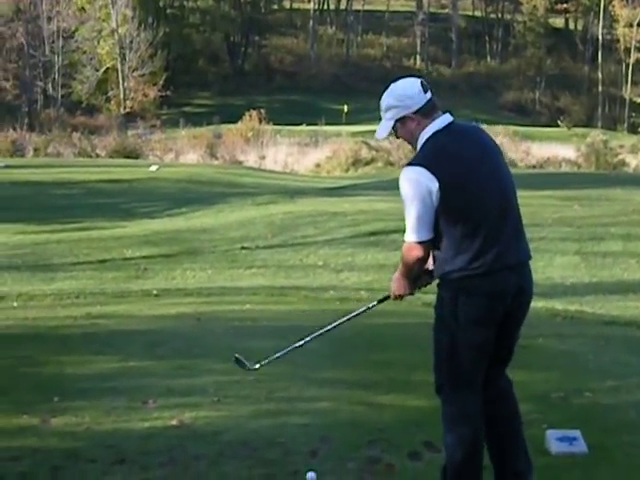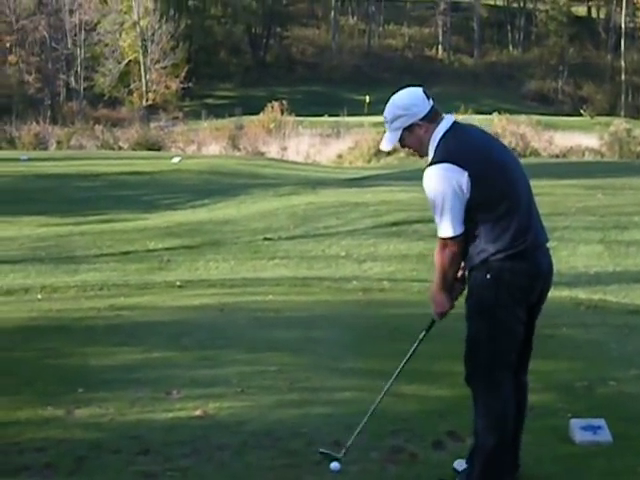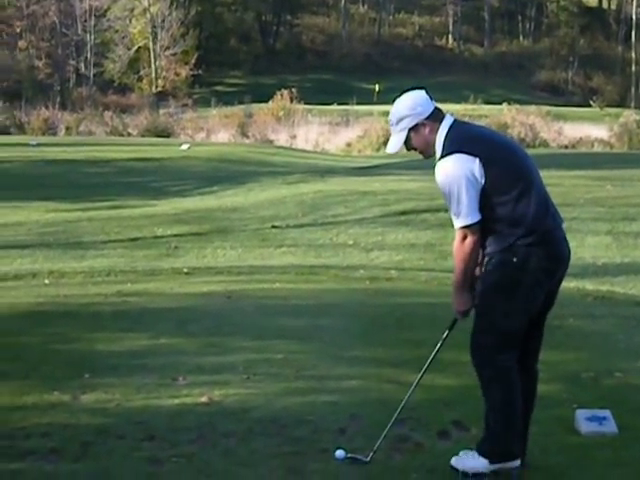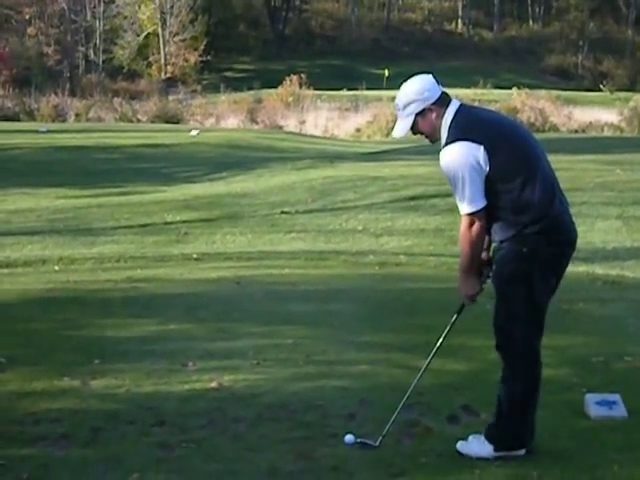
dt=0.4s
person 1, frame 1
left shoulder: (419, 170)
right shoulder: (478, 137)
left elbow: (415, 248)
left wrist: (403, 278)
right wrist: (438, 258)
left hip: (470, 289)
right hip: (516, 277)
left knee: (460, 389)
right knee: (493, 378)
person 1, frame 2
left shoulder: (441, 169)
right shoulder: (473, 137)
left elbow: (449, 243)
left wrist: (440, 290)
right wrist: (463, 269)
left hip: (504, 272)
right hip: (533, 263)
left knee: (487, 376)
right knee: (510, 370)
person 1, frame 3
left shoulder: (452, 162)
right shoulder: (473, 136)
left elbow: (468, 235)
left wrist: (461, 289)
right wrist: (479, 269)
left hip: (524, 256)
right hip: (546, 248)
left knee: (492, 351)
right knee: (520, 353)
left ankle: (500, 449)
right ankle: (508, 445)
person 1, frame 4
left shoulder: (457, 149)
right shoulder: (480, 120)
left elbow: (473, 221)
left wrist: (468, 274)
right wrist: (487, 251)
left hip: (532, 241)
right hip: (551, 231)
left knee: (515, 339)
right knee: (518, 336)
left ankle: (508, 437)
right ankle: (513, 427)
